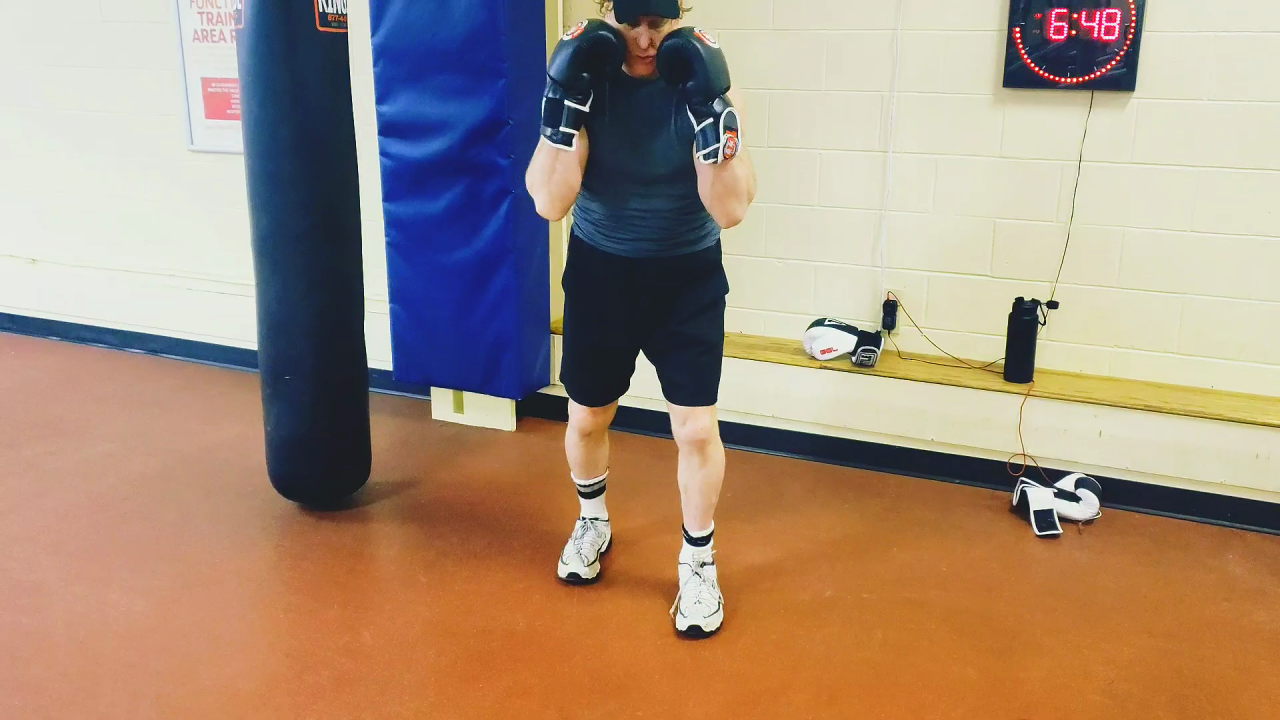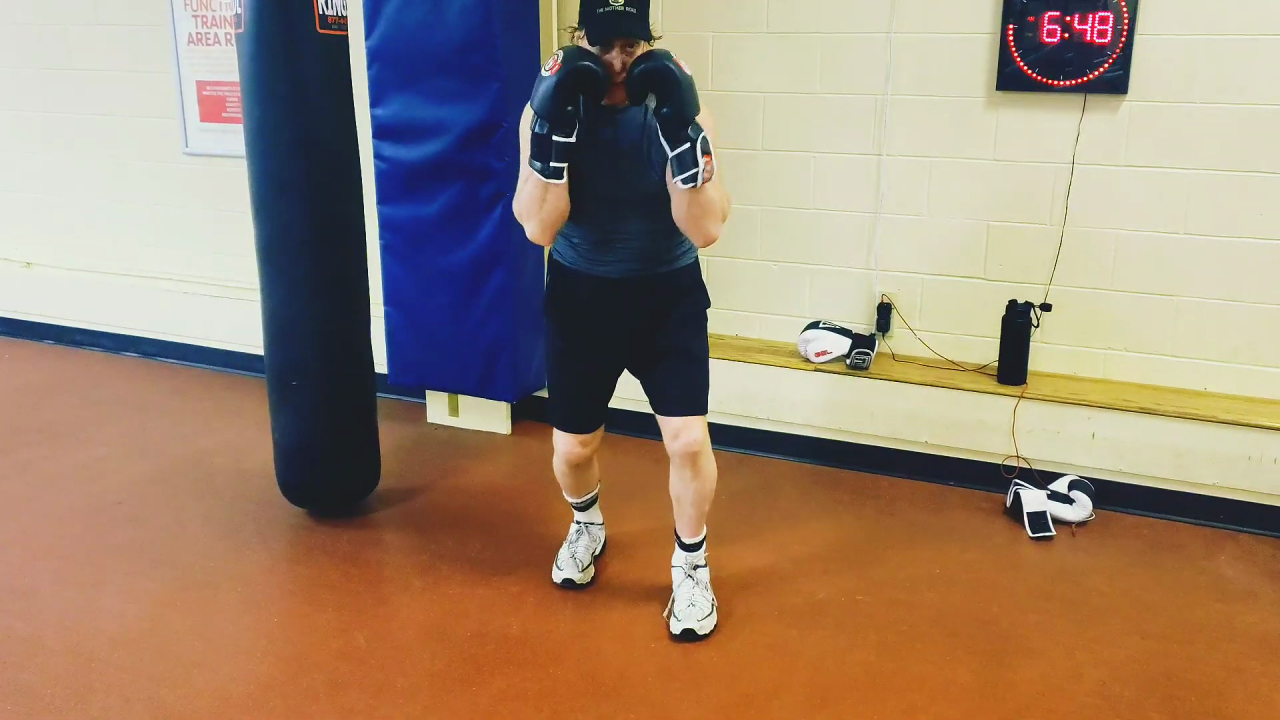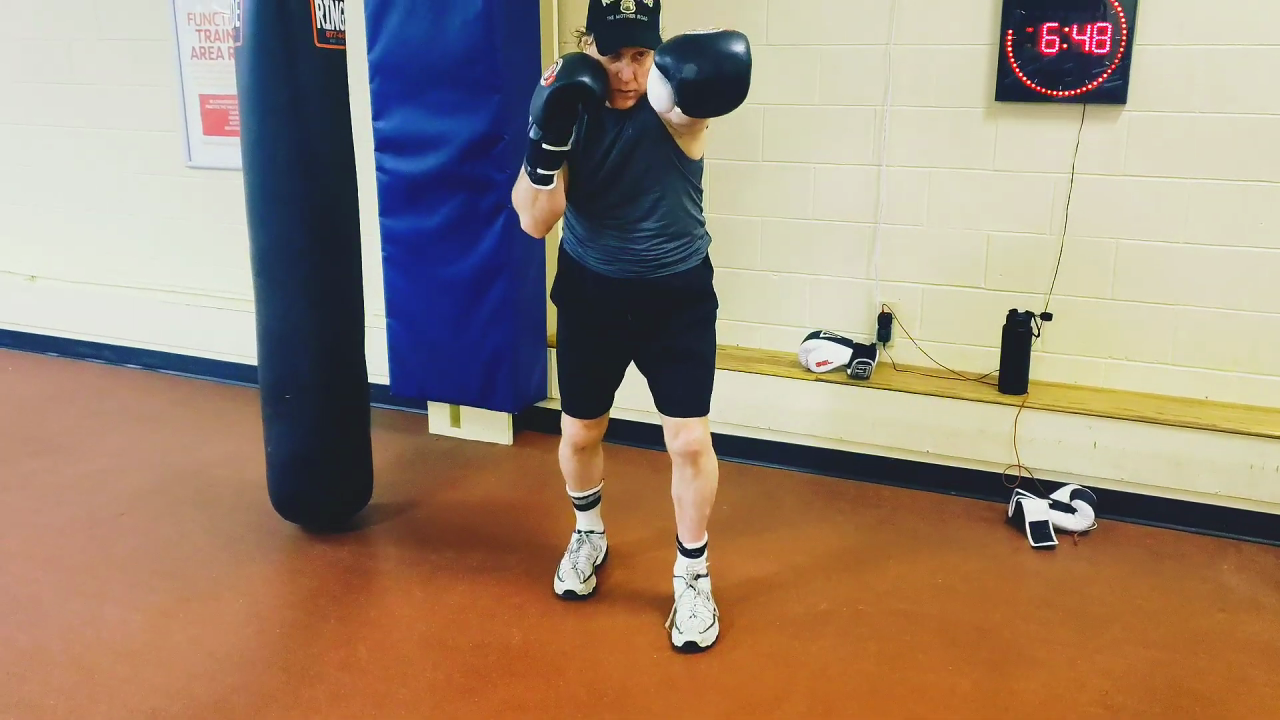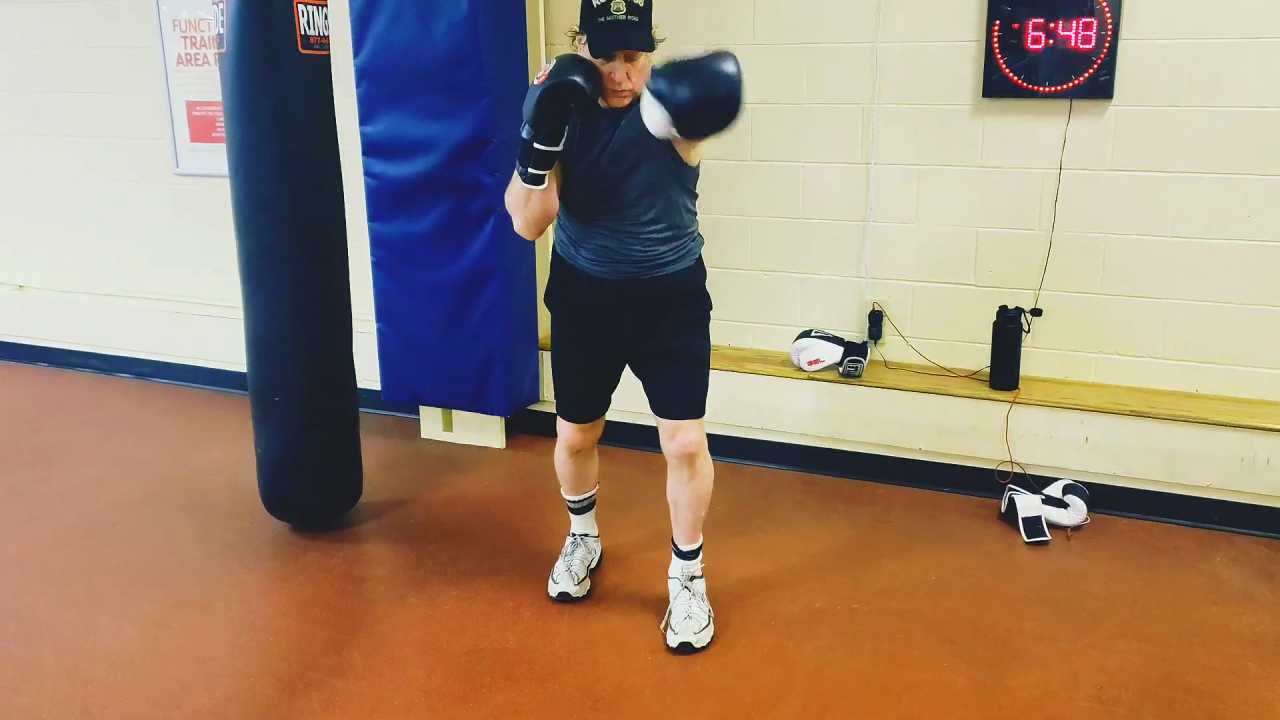
dt=1s
person 1, frame 1
left shoulder: (700, 83)
right shoulder: (585, 83)
left elbow: (730, 209)
right elbow: (550, 202)
left wrist: (713, 106)
right wrist: (565, 98)
left hip: (688, 279)
right hip: (600, 273)
left knee: (697, 427)
right knee: (587, 417)
left ankle: (697, 562)
right ankle: (593, 522)
person 1, frame 2
left shoulder: (676, 107)
right shoulder: (548, 110)
left elbow: (705, 229)
right elbow: (538, 228)
left wrist: (681, 128)
right wrist: (554, 127)
left hip: (669, 296)
right hip: (581, 297)
left knee: (689, 442)
right knee: (572, 447)
left ankle: (691, 566)
right ankle: (587, 526)
person 1, frame 3
left shoulder: (669, 103)
right shoulder: (569, 104)
left elbow: (692, 96)
right elbow: (534, 221)
left wrist: (696, 76)
right wrist: (548, 134)
left hip: (677, 293)
right hip: (590, 292)
left knee: (689, 442)
right knee: (579, 432)
left ankle: (693, 575)
right ankle: (589, 534)
person 1, frame 4
left shoulder: (672, 101)
right shoulder: (560, 106)
left elbow: (703, 117)
right elbow: (528, 223)
left wrist: (695, 93)
right wrist: (541, 135)
left hip: (670, 296)
right hip: (584, 294)
left knee: (685, 443)
right knee: (574, 434)
left ankle: (687, 576)
right ankle: (582, 537)
